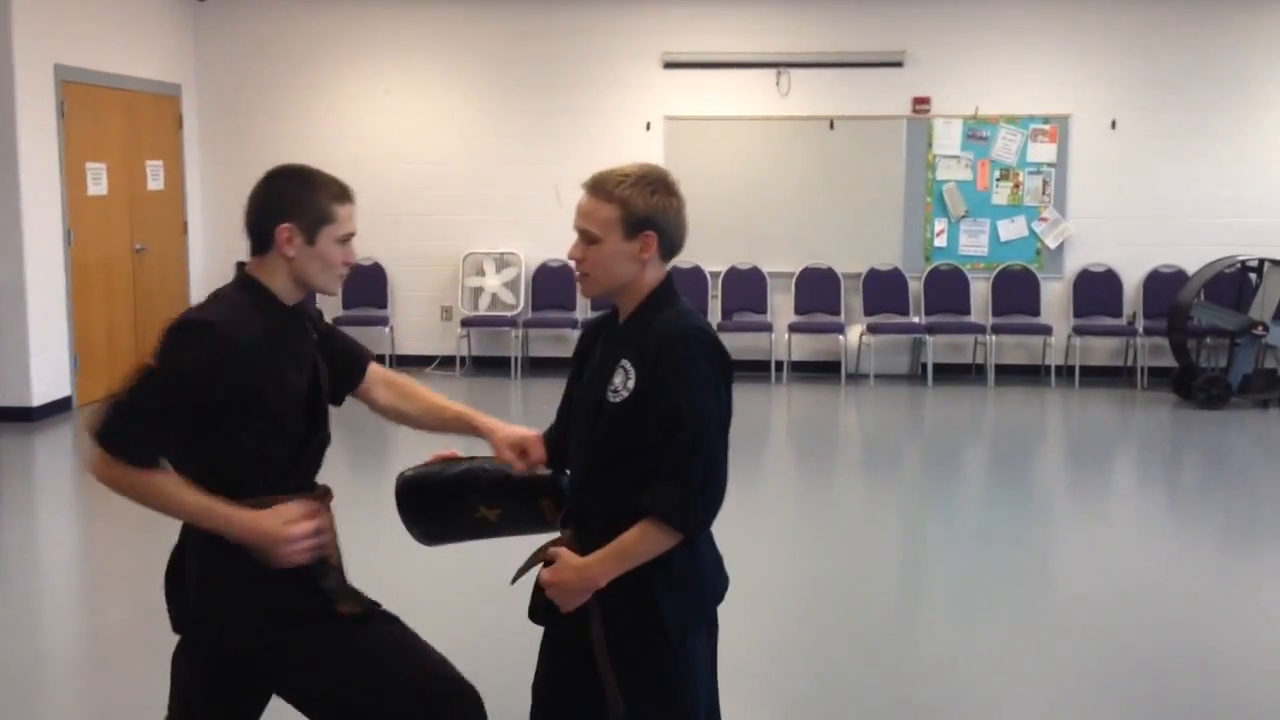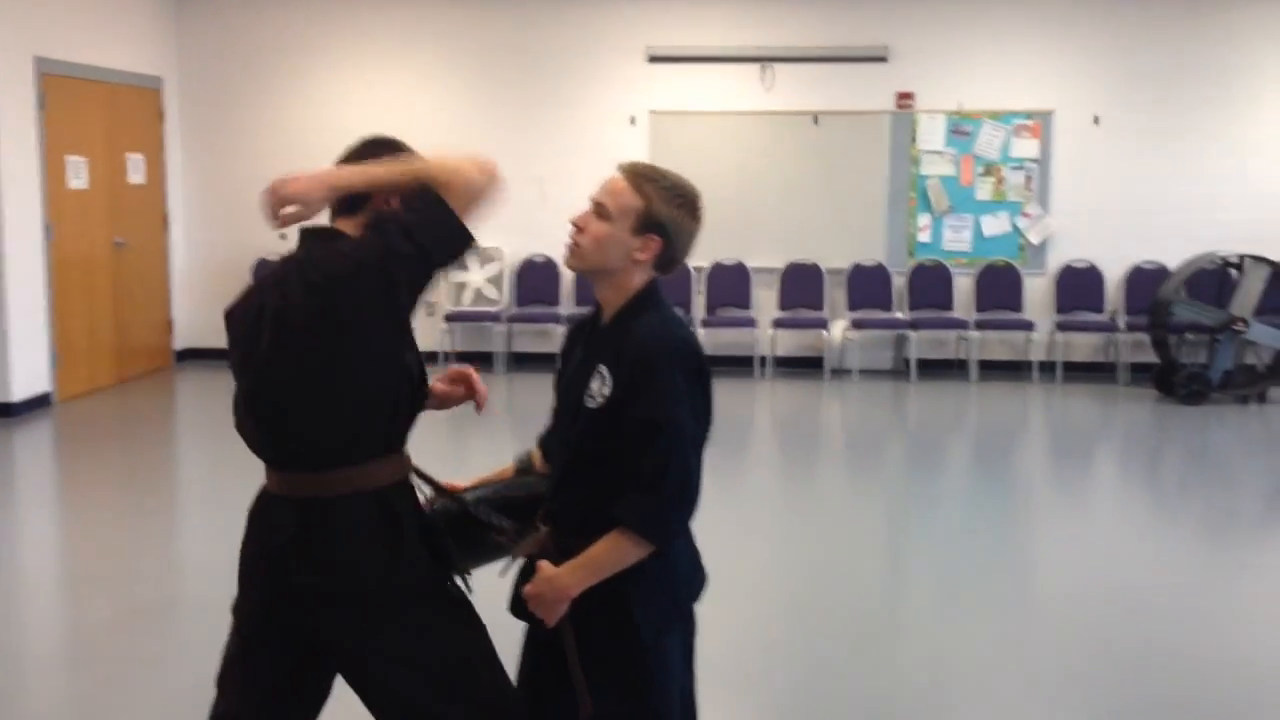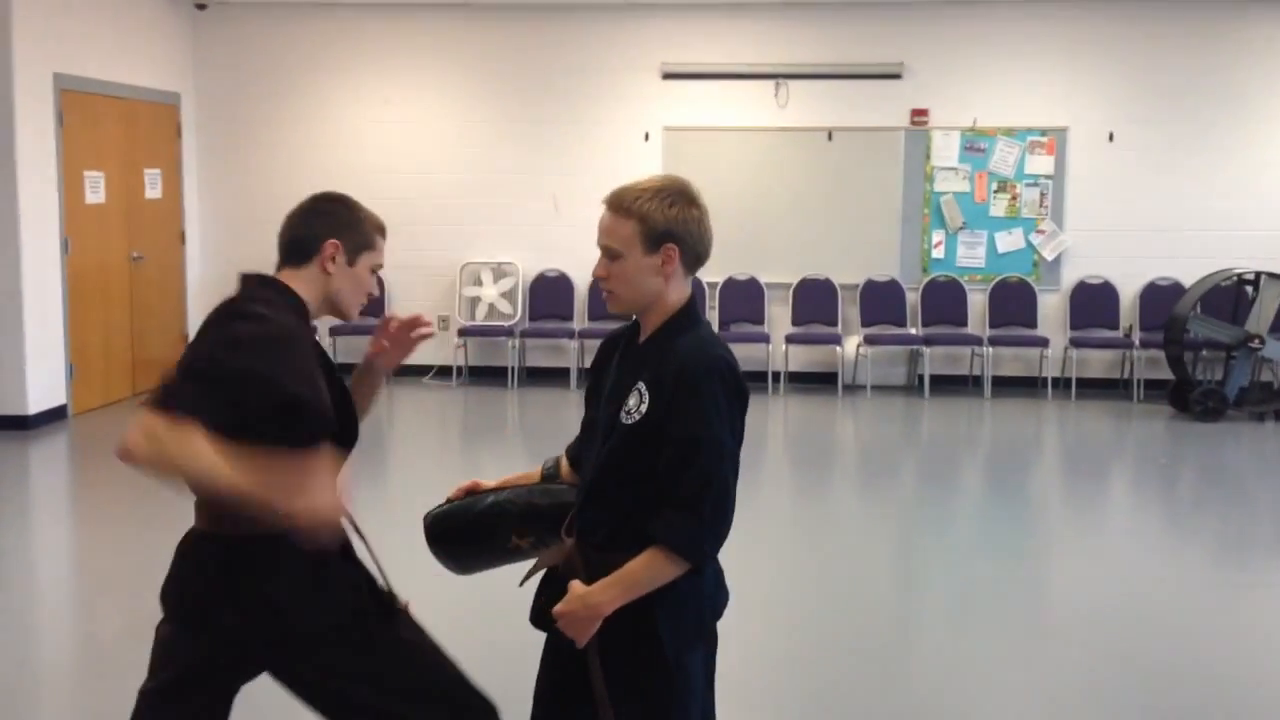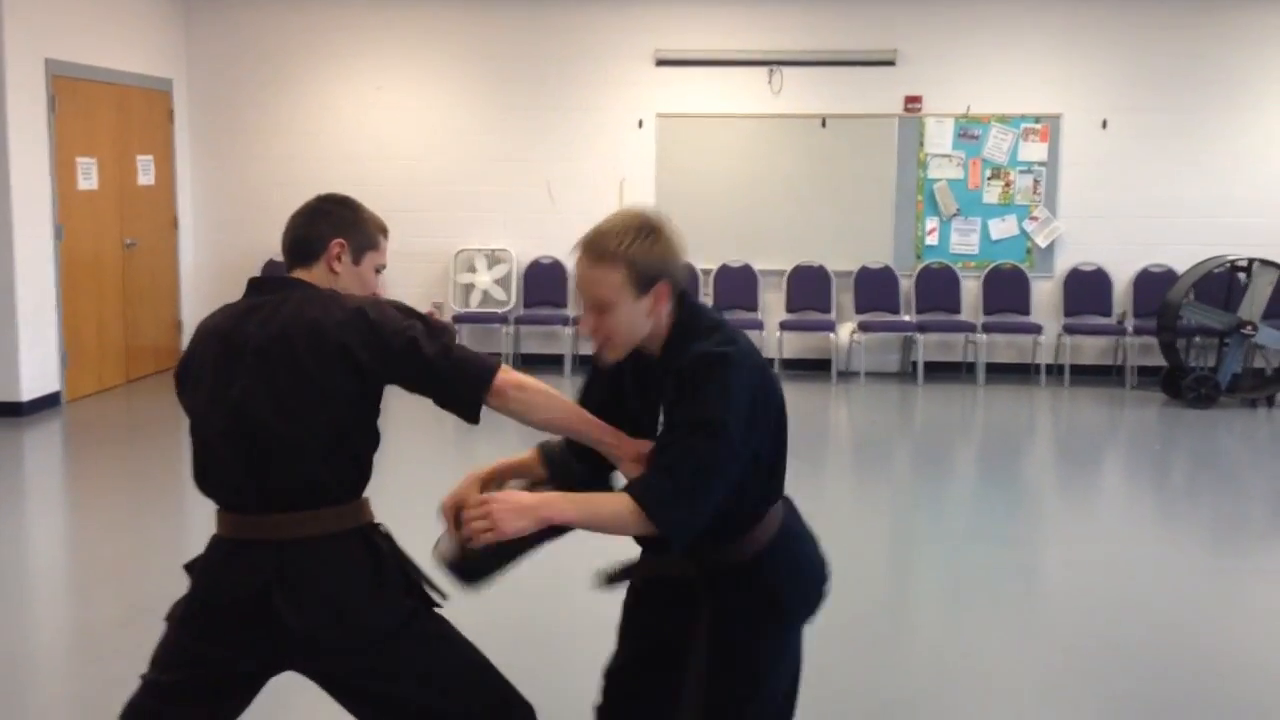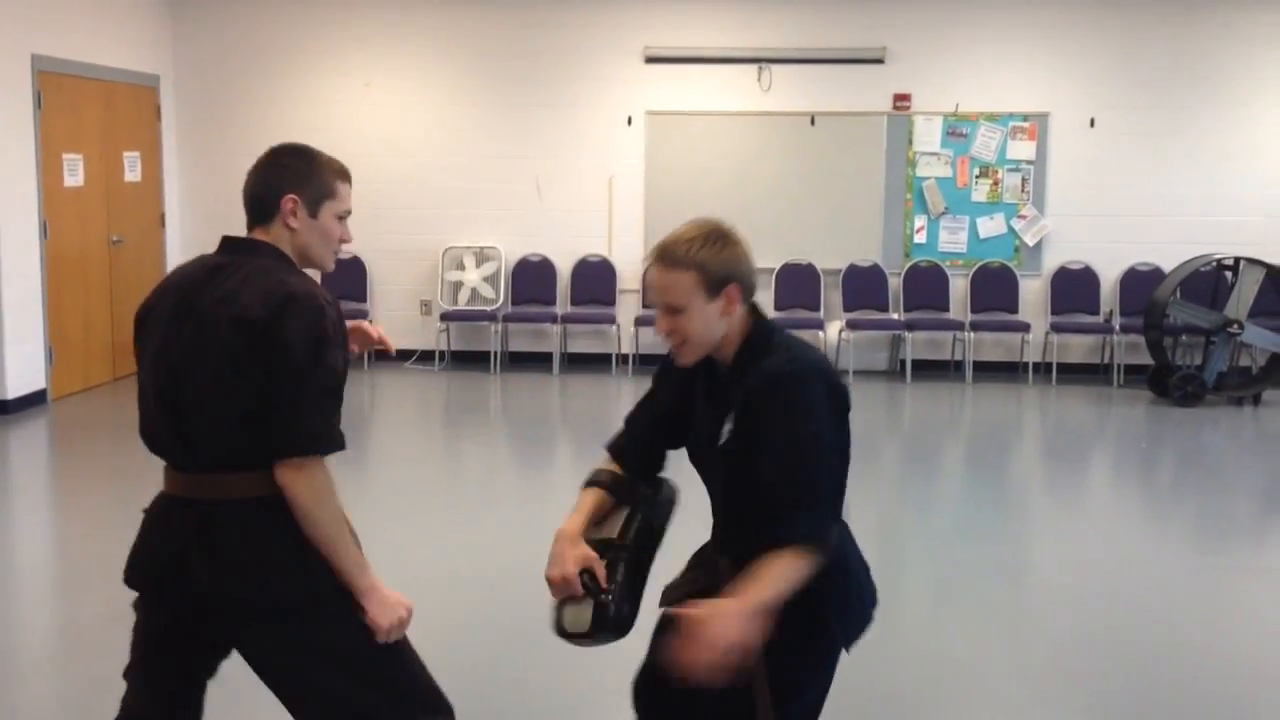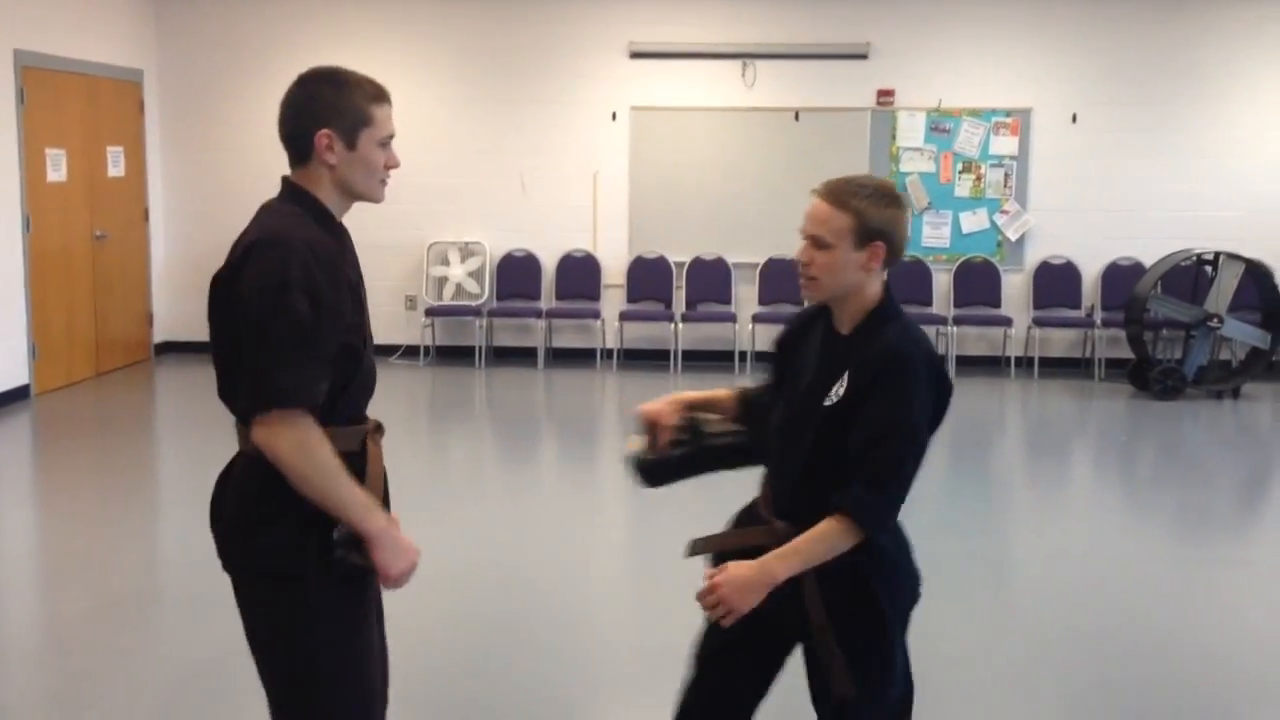
dt=0.5s
person 1, frame 1
left shoulder: (287, 318)
right shoulder: (214, 340)
left elbow: (376, 384)
right elbow: (116, 460)
left wrist: (484, 425)
right wrist: (248, 528)
right hip: (259, 581)
person 1, frame 2
left shoulder: (263, 295)
right shoulder: (366, 271)
right elbow: (476, 176)
left wrist: (424, 392)
right wrist: (342, 179)
left hip: (282, 533)
right hip: (366, 546)
person 1, frame 3
left shoulder: (256, 318)
right shoulder: (260, 325)
left elbow: (327, 434)
right elbow: (145, 439)
left wrist: (377, 365)
right wrist: (269, 489)
left hip: (215, 568)
right hip: (294, 580)
person 1, frame 4
left shoulder: (211, 336)
right shoulder: (358, 324)
right elbow: (503, 387)
right wrist: (615, 441)
left hip: (236, 576)
right hip: (339, 581)
person 1, frame 5
left shoulder: (175, 290)
right shoulder: (300, 304)
right elbow: (300, 468)
right wrist: (366, 584)
left hip: (179, 537)
right hip: (265, 546)
person 1, frame 6
left shoulder: (303, 232)
right shoulder: (287, 252)
right elbow: (280, 425)
left wrist: (366, 511)
right wrist: (378, 529)
left hip: (300, 510)
right hip: (292, 518)
person 2, frame 1
left shoulder: (683, 346)
right shoulder: (602, 334)
left elbow: (688, 499)
left wrist: (594, 572)
left hip: (656, 589)
right hip: (586, 577)
person 2, frame 2
left shoulder: (662, 349)
right shoulder: (591, 333)
left elbow: (662, 507)
left wrist: (571, 578)
right wrist: (485, 485)
left hip: (632, 590)
right hip: (570, 572)
person 2, frame 3
left shoulder: (701, 369)
right shoulder: (621, 348)
left elbow: (697, 528)
left wrist: (602, 598)
right wrist: (506, 486)
left hip: (654, 606)
right hip: (589, 590)
person 2, frame 4
left shoulder: (719, 366)
right shoulder: (626, 352)
left elbow: (670, 503)
right elbow: (584, 452)
left wrist: (542, 509)
right wrist: (493, 475)
left hip: (751, 576)
right hip: (680, 568)
person 2, frame 5
left shoulder: (791, 381)
right shoulder: (689, 367)
left elbow: (808, 526)
right elbow: (634, 451)
left wrist: (744, 607)
right wrist: (573, 529)
left hip: (797, 587)
right hip: (728, 568)
person 2, frame 6
left shoulder: (902, 361)
right shoulder: (808, 328)
left elbow: (869, 507)
left wrist: (768, 573)
right wrist: (684, 402)
left hip: (850, 568)
right hip: (766, 541)
